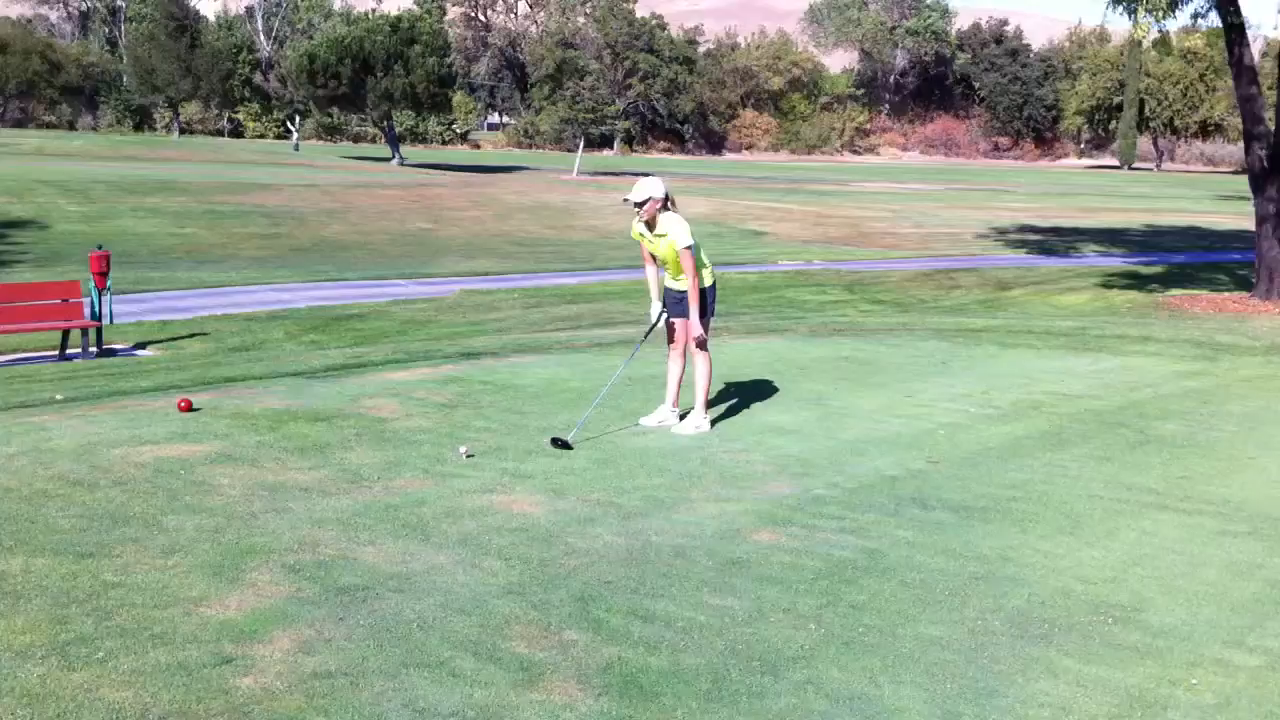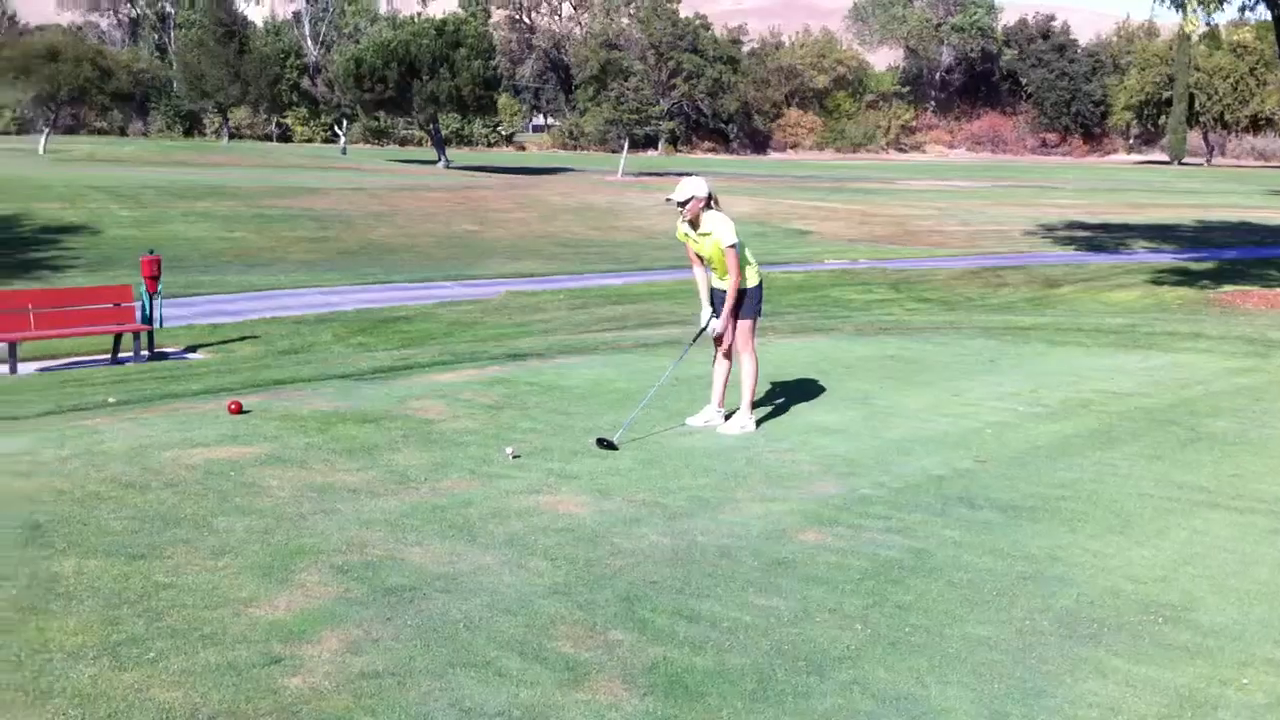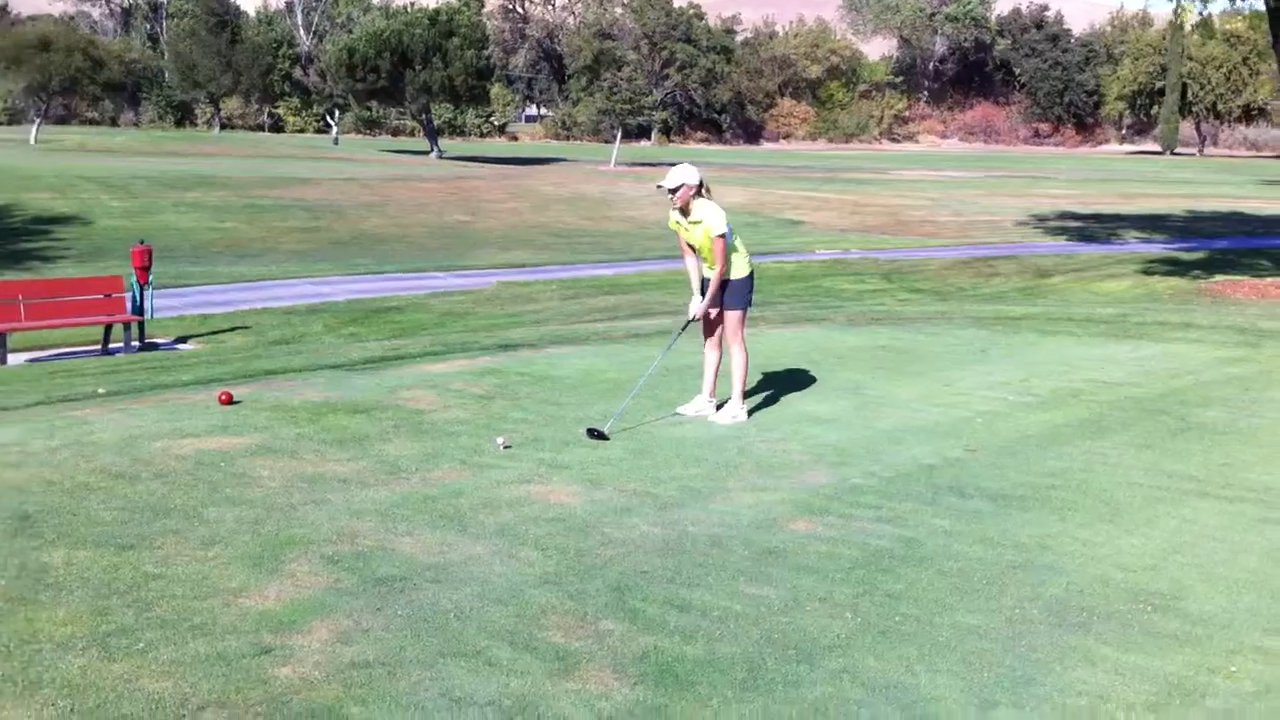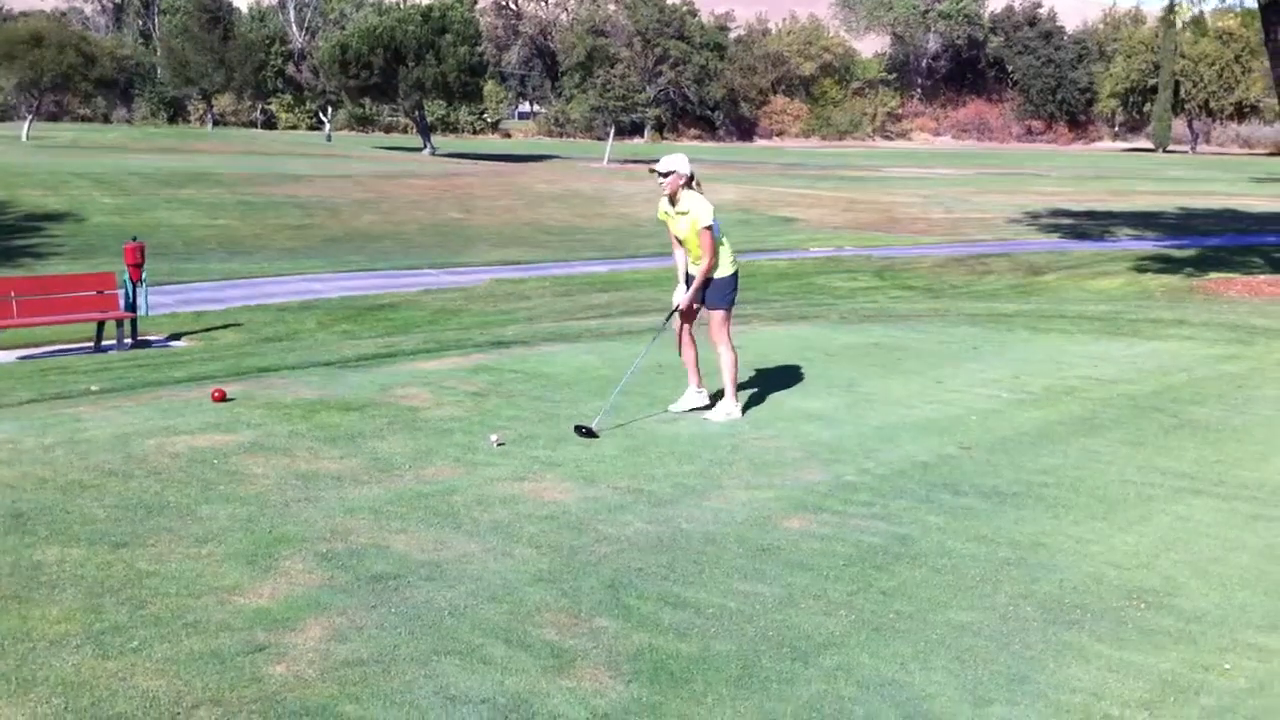
dt=0.2s
person 1, frame 1
left shoulder: (677, 228)
right shoulder: (639, 226)
left elbow: (693, 278)
right elbow: (650, 264)
left wrist: (696, 320)
right wrist: (655, 301)
left hip: (699, 286)
right hip: (673, 286)
left knee: (698, 348)
right knee: (675, 347)
left ankle: (700, 415)
right ankle: (670, 409)
person 1, frame 2
left shoulder: (721, 227)
right shoulder: (684, 227)
left elbow: (736, 276)
right elbow: (698, 266)
left wrist: (724, 317)
right wrist: (706, 306)
left hip: (745, 285)
right hip: (720, 286)
left knee: (743, 348)
right knee: (722, 347)
left ankle: (745, 415)
right ankle: (715, 409)
person 1, frame 3
left shoulder: (712, 216)
right shoulder: (676, 215)
left elbow: (722, 265)
right elbow: (689, 255)
left wrist: (705, 302)
right wrist: (695, 294)
left hip: (736, 275)
right hip: (711, 275)
left knee: (733, 338)
right knee: (711, 337)
left ankle: (737, 405)
right ankle: (707, 399)
person 1, frame 4
left shoulder: (699, 208)
right shoulder: (665, 205)
left elbow: (710, 258)
right elbow: (678, 247)
left wrist: (690, 293)
right wrist: (680, 283)
left hip: (720, 274)
right hip: (695, 272)
left knee: (719, 337)
right knee: (682, 329)
left ankle: (731, 402)
right ankle: (698, 392)
